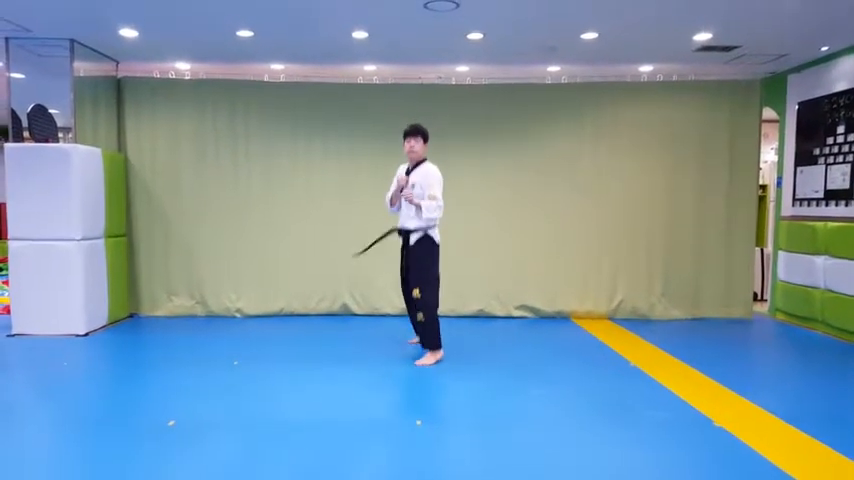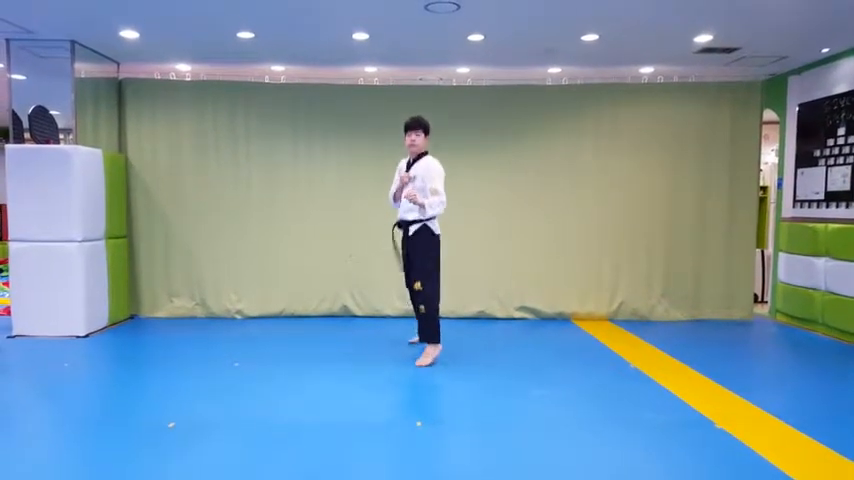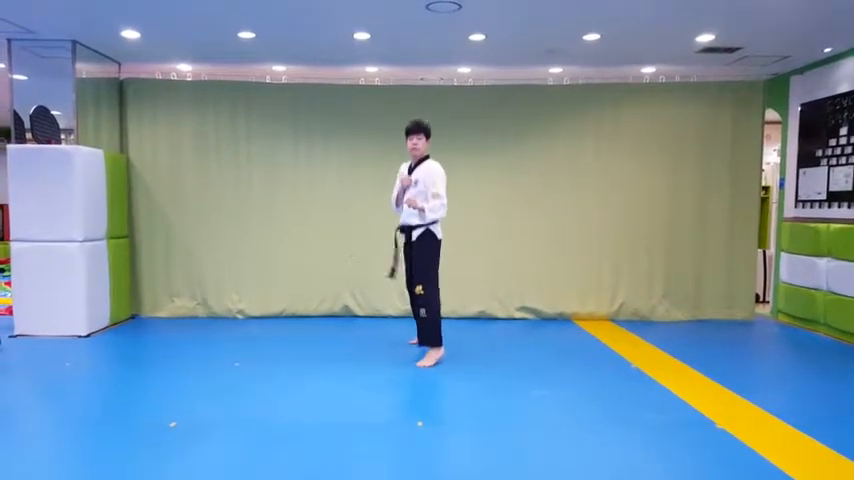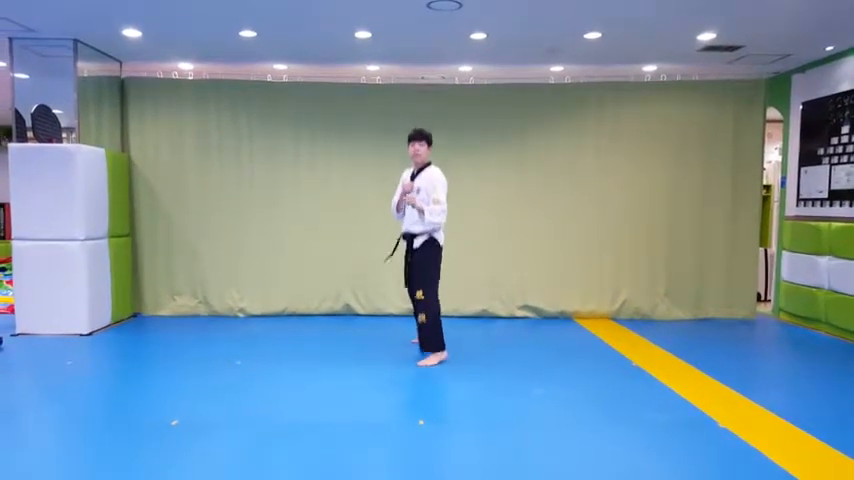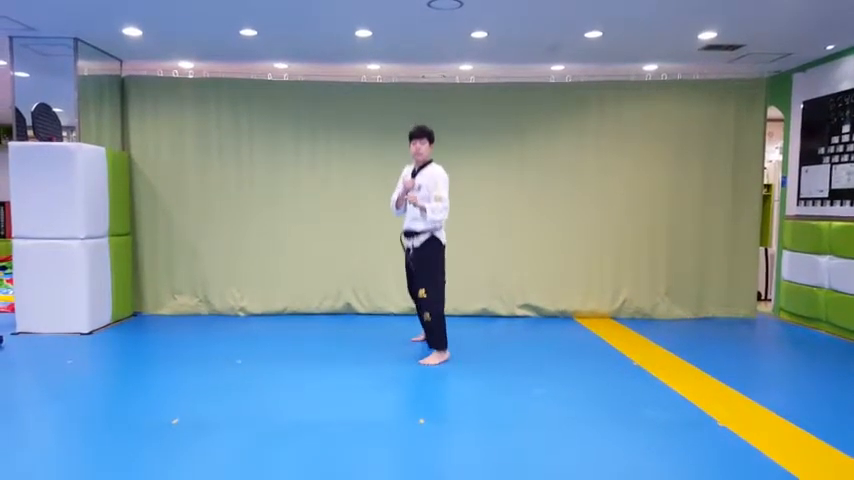
dt=0.3s
person 1, frame 1
left shoulder: (431, 172)
right shoulder: (402, 171)
left elbow: (436, 208)
right elbow: (392, 206)
left wrist: (416, 202)
right wrist: (398, 189)
left hip: (425, 239)
right hip: (408, 239)
left knee: (424, 291)
right knee: (409, 288)
left ankle: (434, 348)
right ankle: (423, 333)
person 1, frame 2
left shoulder: (431, 165)
right shoulder: (403, 165)
left elbow: (439, 203)
right elbow: (394, 202)
left wrist: (419, 201)
right wrist: (400, 186)
left hip: (425, 232)
right hip: (408, 231)
left knee: (425, 285)
right knee: (414, 284)
left ankle: (433, 345)
right ankle: (426, 332)
person 1, frame 3
left shoulder: (434, 169)
right shoulder: (405, 169)
left elbow: (440, 207)
right elbow: (397, 207)
left wrist: (419, 206)
right wrist: (402, 189)
left hip: (426, 235)
right hip: (410, 235)
left knee: (425, 288)
right knee: (414, 287)
left ankle: (435, 346)
right ankle: (425, 333)
person 1, frame 4
left shoulder: (435, 176)
right shoulder: (407, 175)
left elbow: (440, 213)
right elbow: (397, 212)
left wrist: (419, 206)
right wrist: (402, 195)
left hip: (429, 241)
right hip: (412, 240)
left knee: (426, 293)
right knee: (415, 291)
left ankle: (438, 350)
right ankle: (425, 333)
person 1, frame 5
left shoulder: (437, 173)
right shoulder: (407, 172)
left elbow: (442, 210)
right elbow: (396, 208)
left wrist: (421, 205)
right wrist: (403, 193)
left hip: (430, 240)
right hip: (412, 239)
left knee: (430, 291)
right knee: (416, 289)
left ankle: (440, 349)
right ankle: (429, 330)
